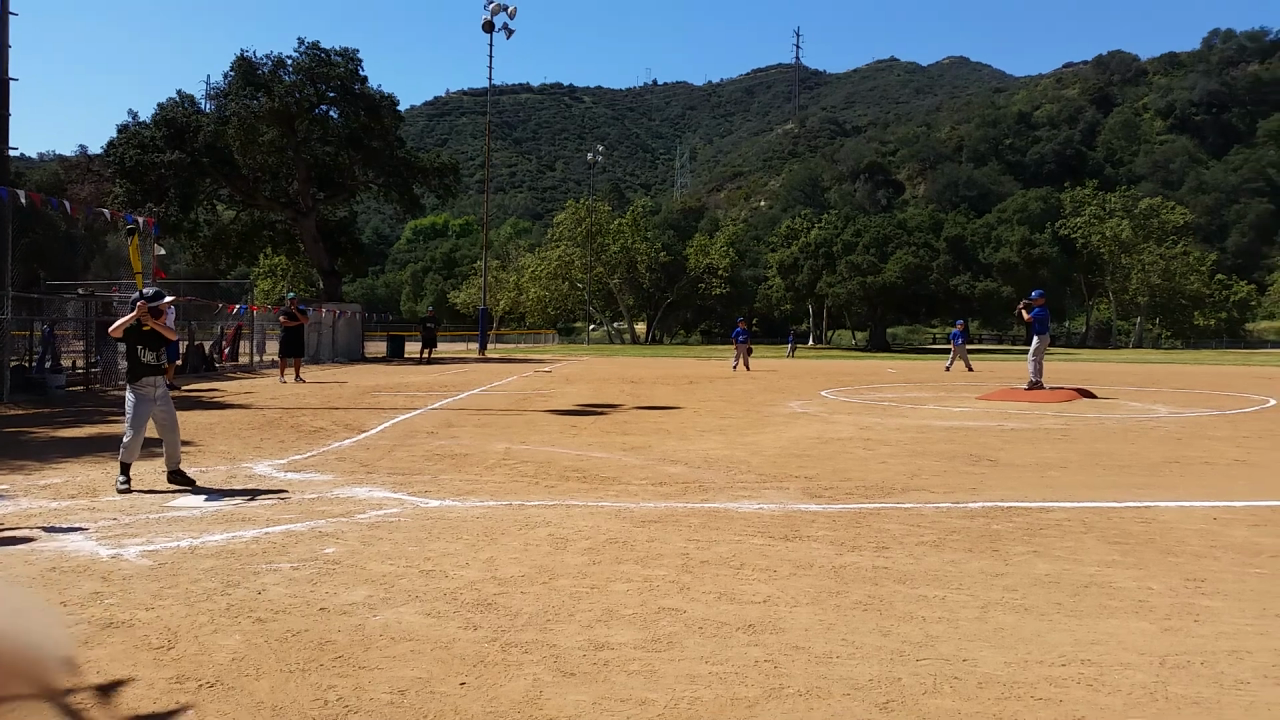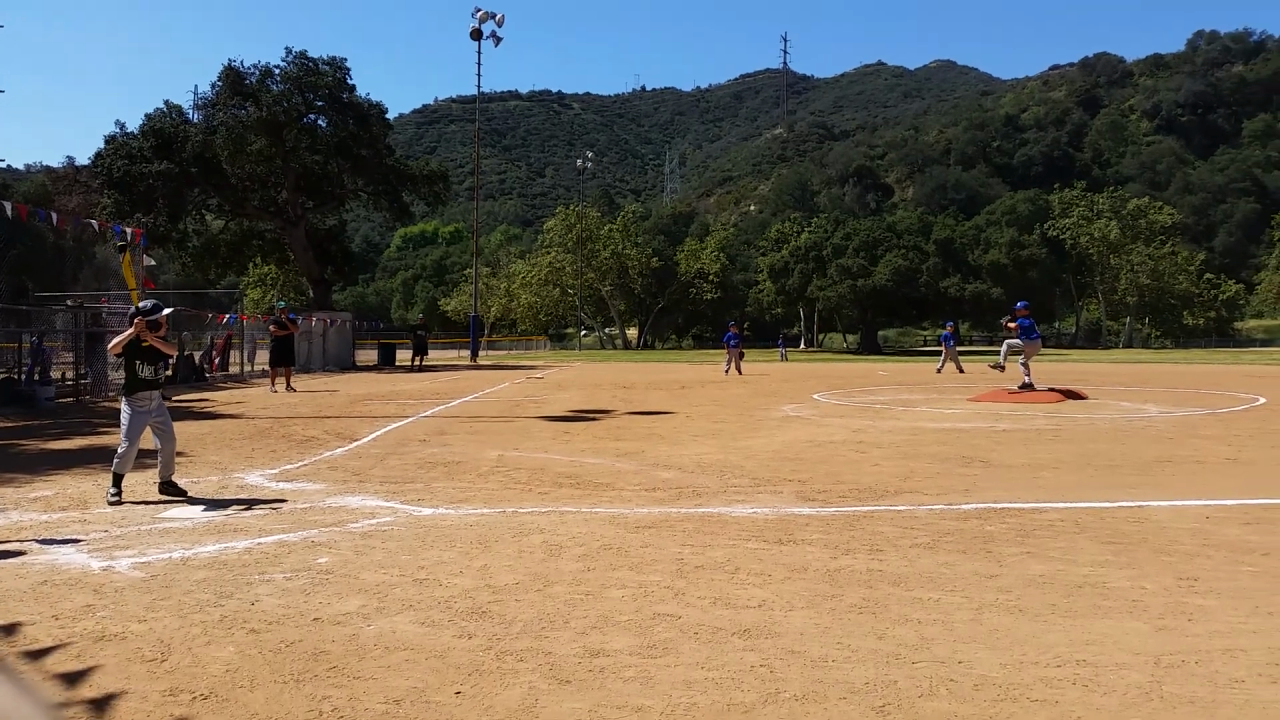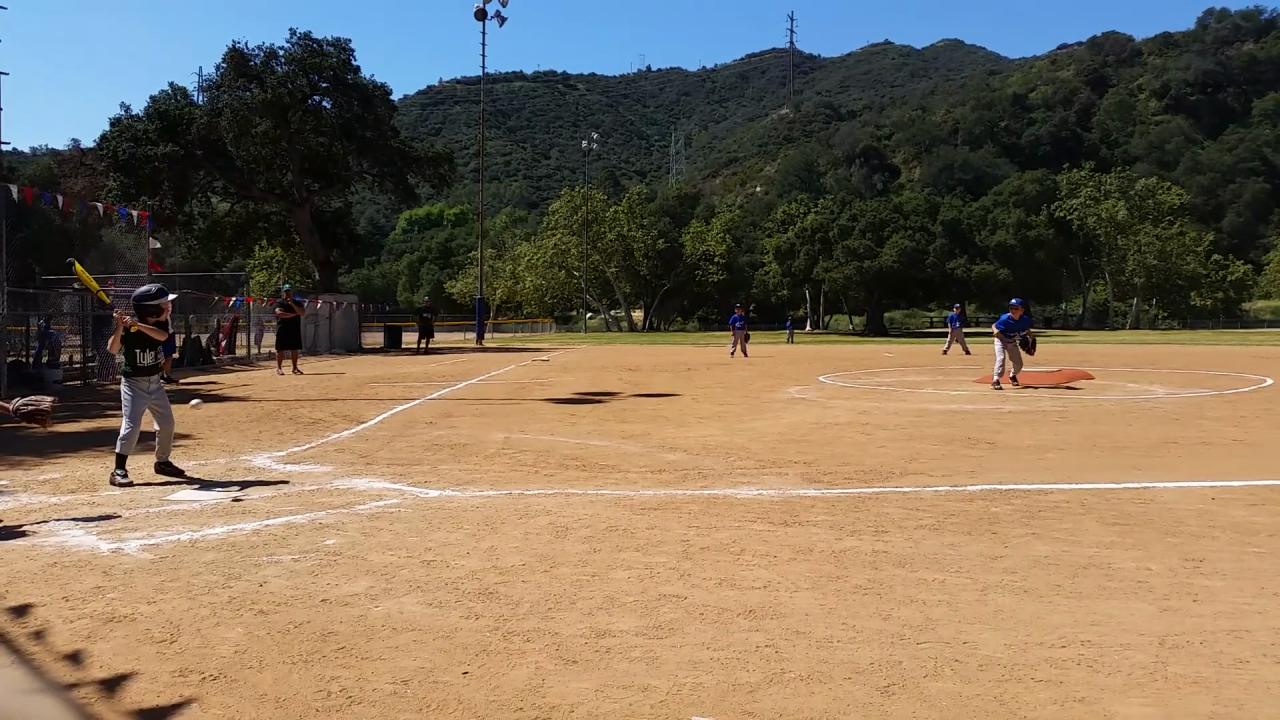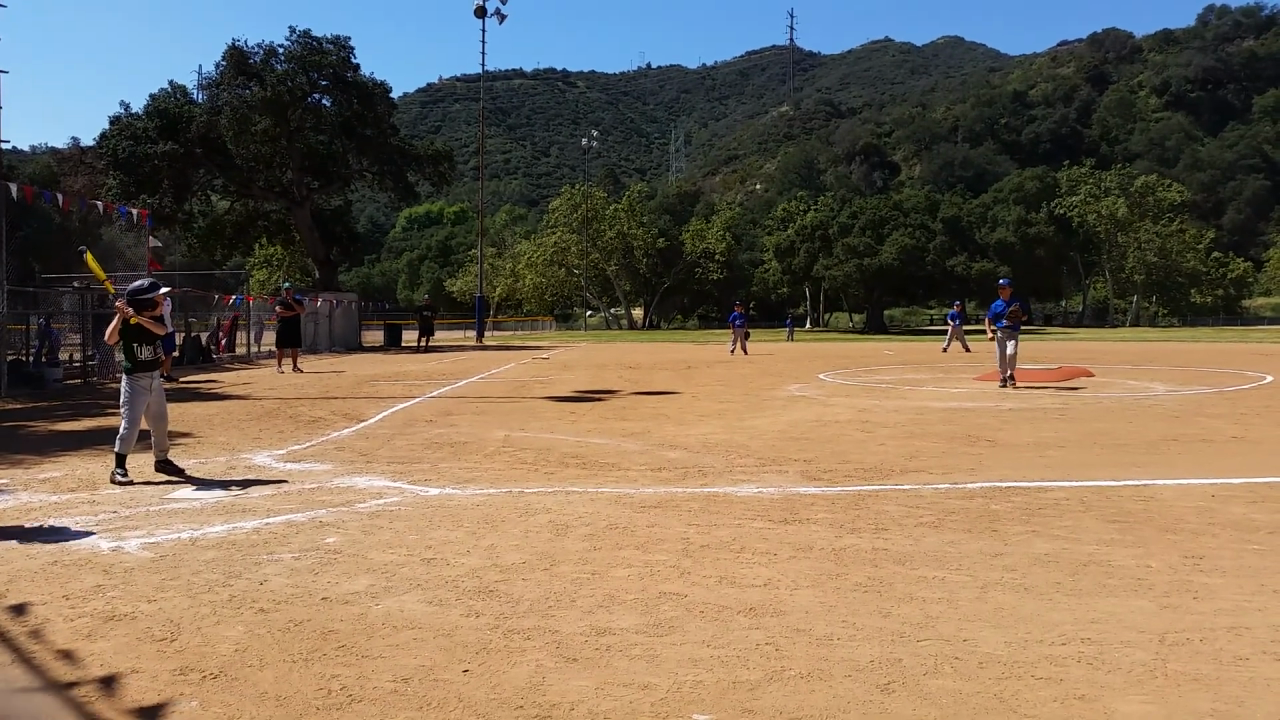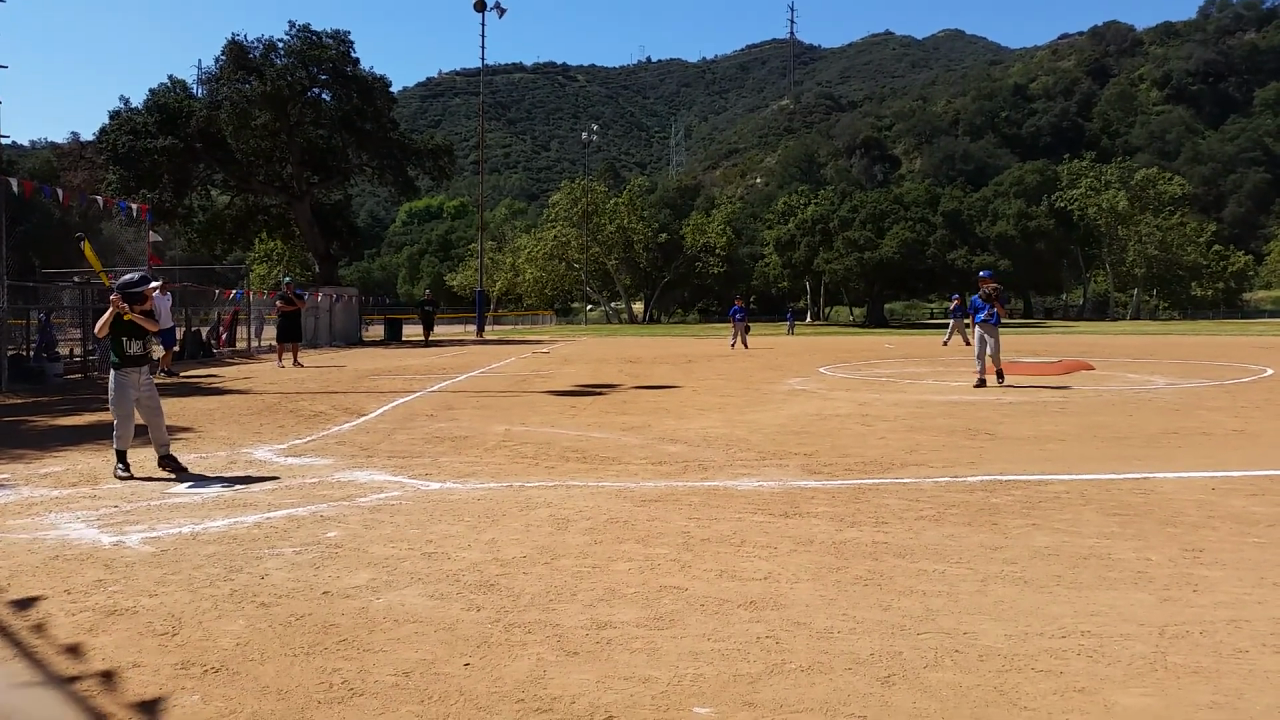
dt=1s
person 1, frame 1
left shoulder: (159, 329)
right shoulder: (133, 330)
left elbow: (174, 335)
right elbow: (112, 331)
left wrist: (153, 323)
right wrist: (135, 314)
left hip: (160, 388)
right hip: (138, 389)
left knee: (171, 432)
right knee: (135, 432)
left ankle: (174, 471)
right ankle: (123, 475)
person 1, frame 2
left shoulder: (160, 342)
right shoulder: (132, 343)
left elbow: (173, 350)
right elbow: (112, 348)
left wrist: (152, 339)
right wrist: (132, 330)
left hip: (156, 400)
right hip: (134, 401)
left knee: (168, 441)
right knee: (129, 444)
left ankle: (166, 482)
right ankle: (115, 487)
person 1, frame 3
left shoulder: (159, 325)
right shoulder: (129, 330)
left elbow: (162, 336)
right elbow: (113, 349)
left wrist: (138, 326)
right wrist: (119, 326)
left hip: (155, 383)
right hip: (133, 384)
left knee: (166, 423)
right knee: (132, 425)
left ankle: (162, 462)
right ankle: (119, 470)
person 1, frame 4
left shoulder: (155, 320)
right shoulder: (126, 324)
left elbow: (162, 330)
right elbow: (109, 339)
left wrist: (139, 318)
right wrist: (120, 315)
left hip: (155, 379)
right hip: (134, 380)
left knee: (160, 421)
right knee: (130, 423)
left ankle: (161, 460)
right ankle: (118, 469)
person 1, frame 5
left shoulder: (146, 314)
right shoulder: (116, 318)
left elbow: (155, 327)
right elbow: (99, 332)
left wrist: (131, 315)
right wrist: (113, 309)
left hip: (144, 373)
right hip: (122, 375)
left knee: (156, 416)
right knee: (124, 419)
left ankle: (164, 456)
right ankle: (121, 462)
